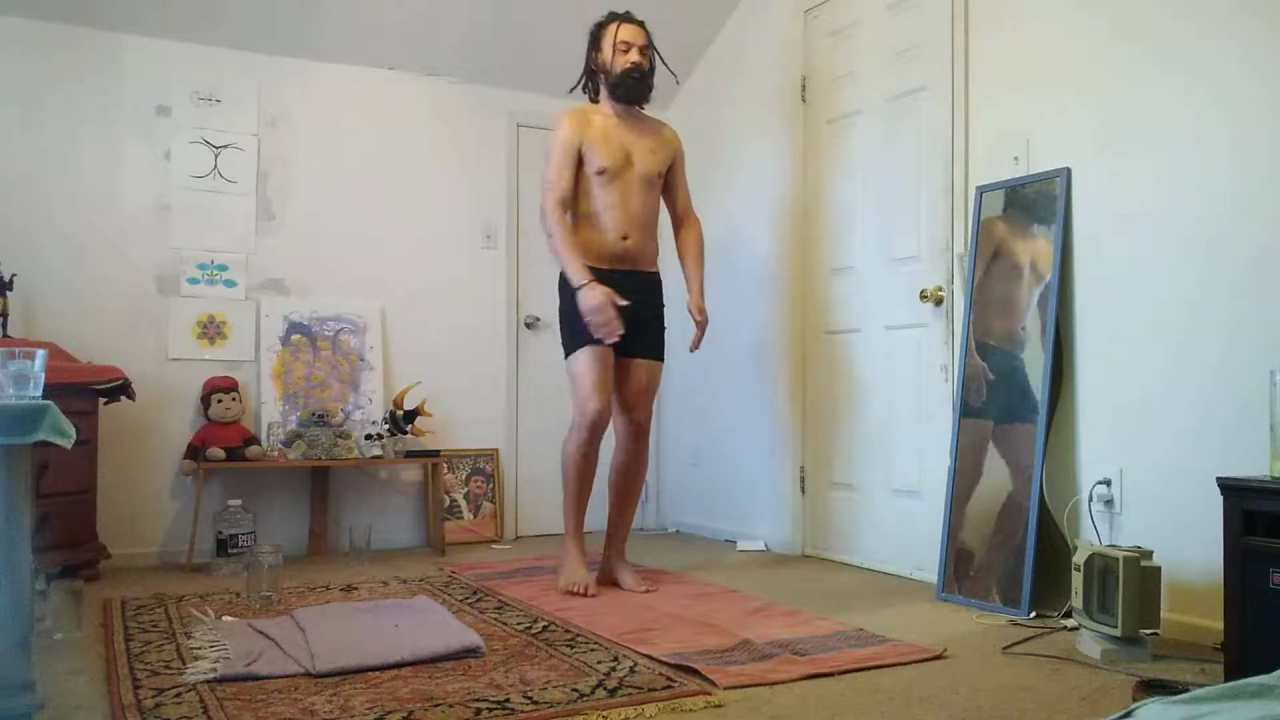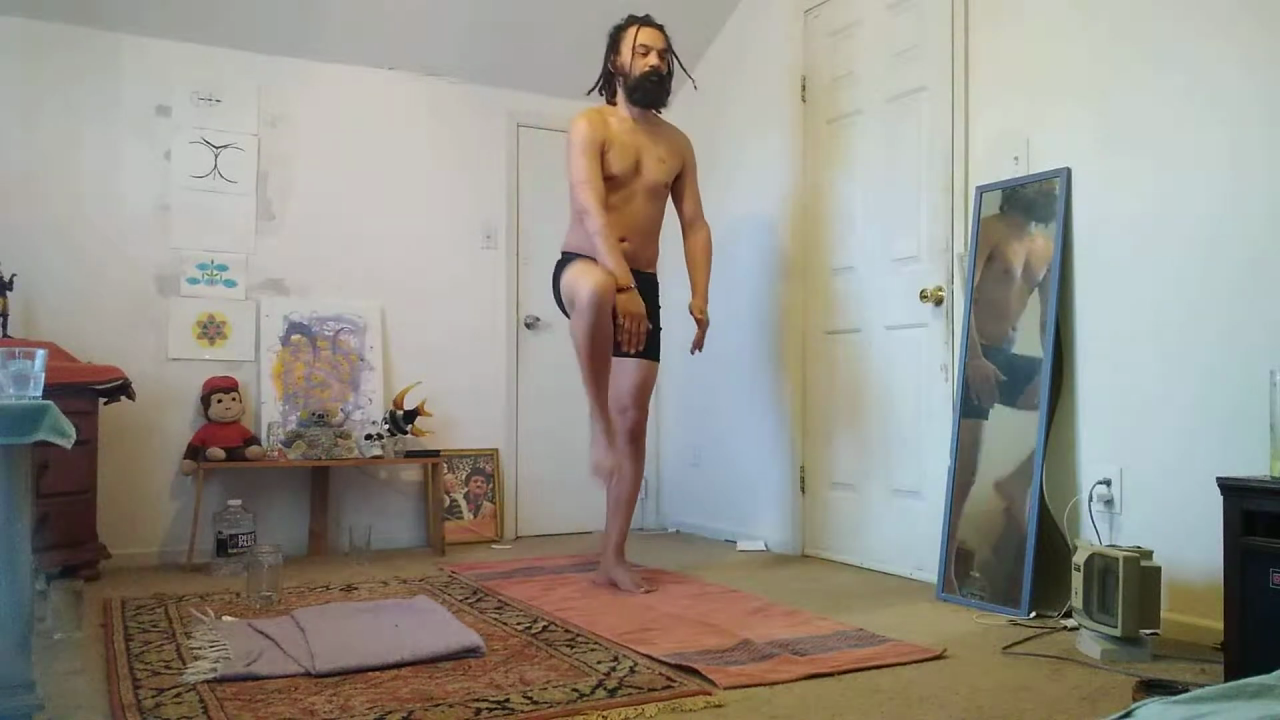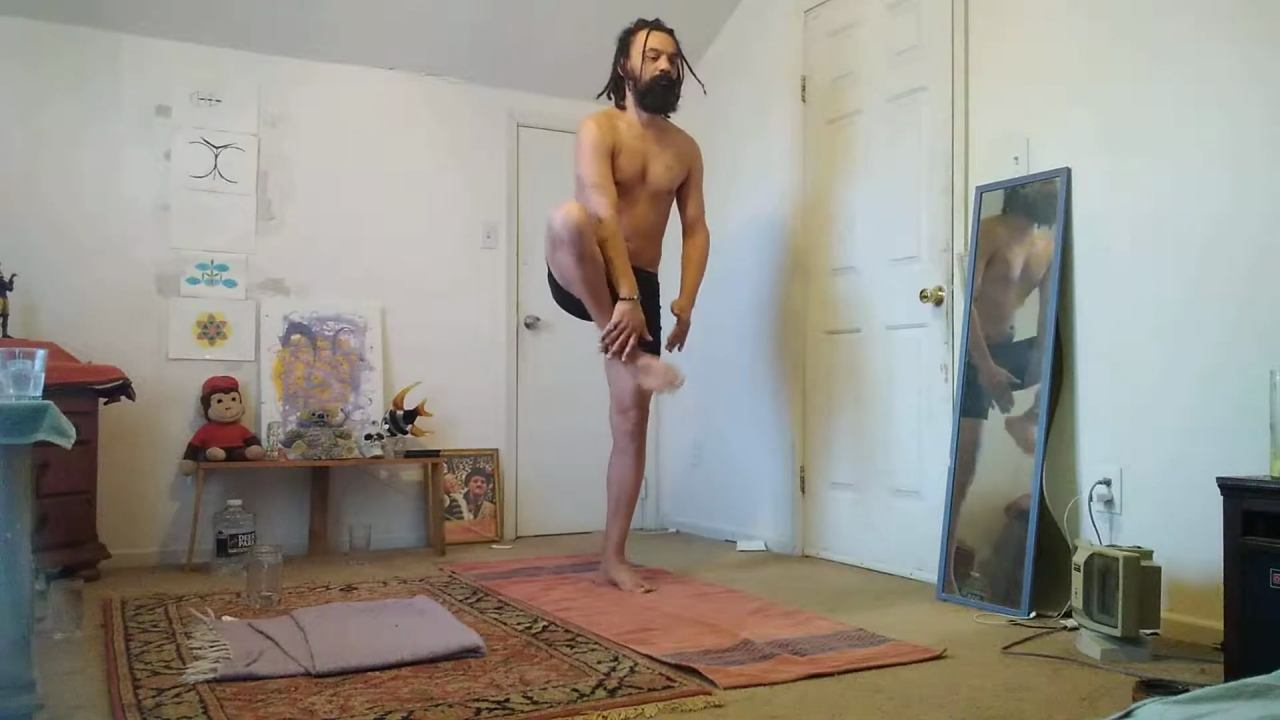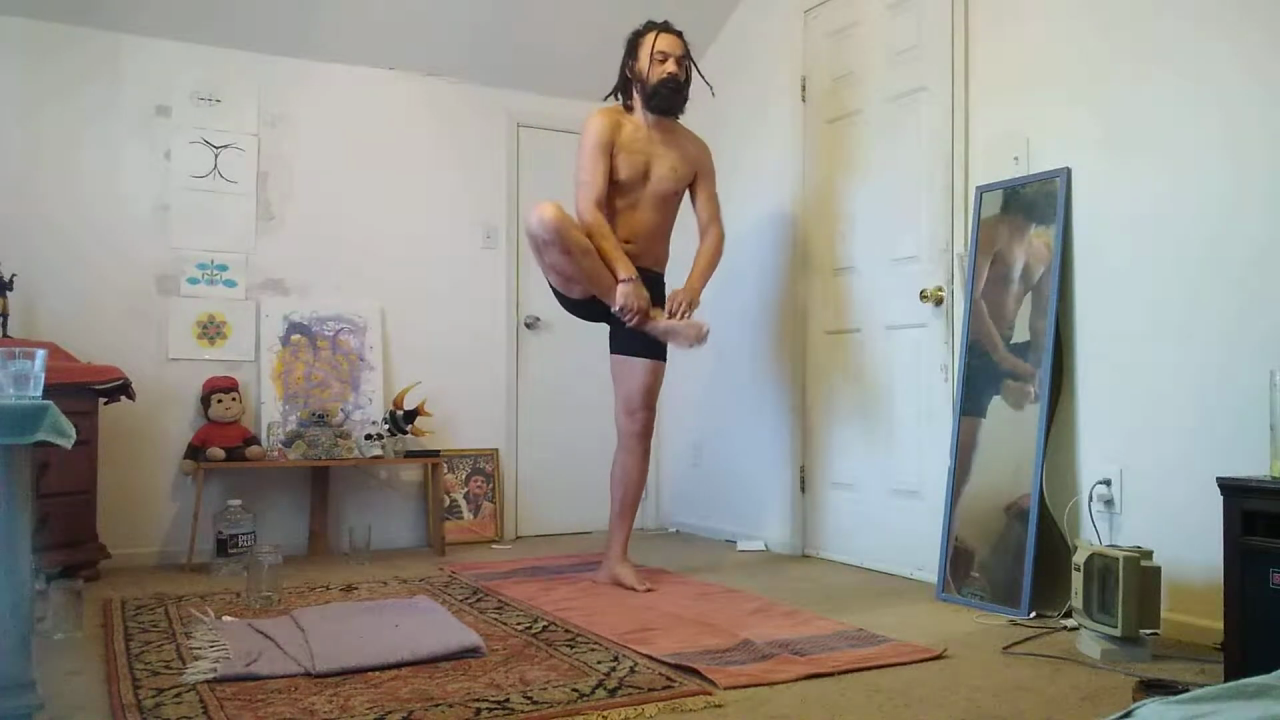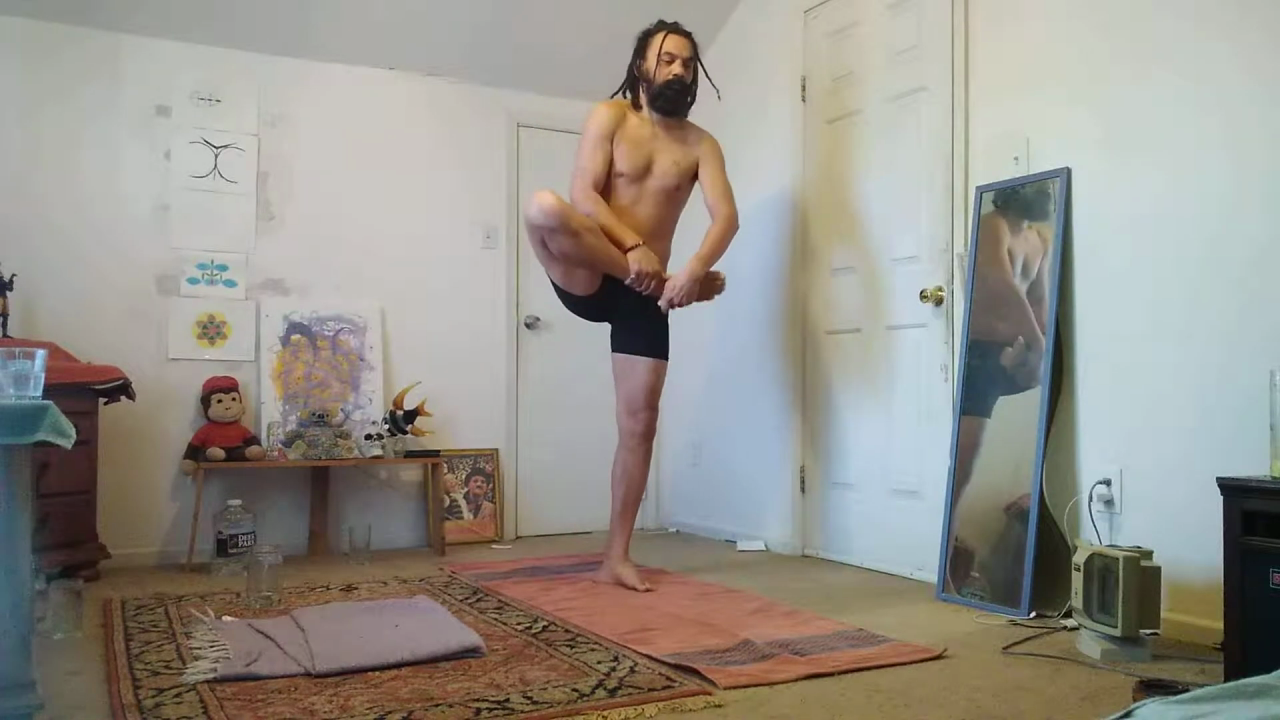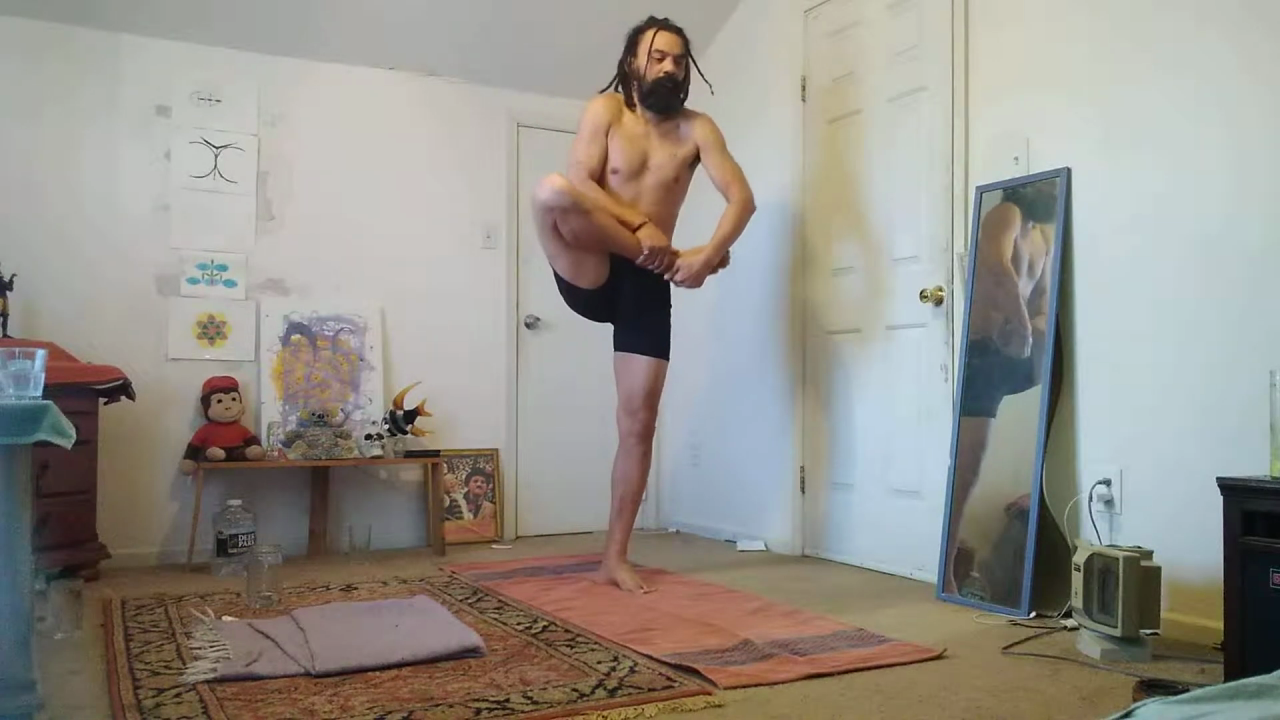
dt=0.4s
person 1, frame 1
left shoulder: (665, 138)
right shoulder: (575, 127)
left elbow: (685, 219)
right elbow: (553, 212)
left wrist: (695, 292)
right wrist: (584, 284)
left hip: (646, 288)
right hip: (592, 288)
left knee: (637, 426)
right knee: (592, 413)
left ankle: (616, 557)
right ankle: (573, 548)
person 1, frame 2
left shoulder: (677, 144)
right shoulder: (590, 126)
left elbow: (694, 224)
right elbow: (589, 209)
left wrist: (699, 295)
right wrist: (621, 287)
left hip: (642, 285)
right hip: (587, 271)
left knee: (635, 422)
right knee: (591, 293)
left ankle: (613, 558)
right ankle: (598, 430)
person 1, frame 3
left shoulder: (685, 149)
right shoulder: (598, 129)
left elbow: (695, 229)
right elbow: (605, 214)
left wrist: (685, 299)
right wrist: (625, 298)
left hip: (642, 287)
right hip: (585, 280)
left knee: (631, 422)
right knee: (568, 216)
left ankle: (614, 557)
right ankle: (635, 361)
person 1, frame 4
left shoulder: (694, 150)
right shoulder: (605, 125)
left elbow: (712, 230)
right elbow: (589, 211)
left wrist: (692, 289)
right wrist: (625, 279)
left hip: (646, 287)
right hip: (590, 281)
left knee: (637, 422)
right knee: (545, 218)
left ankle: (615, 558)
right ankle: (655, 325)
person 1, frame 5
left shoulder: (700, 143)
right shoulder: (610, 116)
left elbow: (726, 216)
right elbow: (583, 194)
left wrist: (691, 269)
right wrist: (635, 248)
left hip: (647, 288)
right hip: (590, 278)
left knee: (639, 422)
right knee: (543, 206)
left ankle: (616, 557)
right ankle: (651, 274)
person 1, frame 6
left shoulder: (697, 128)
right shoulder: (605, 110)
left elbow: (742, 197)
right elbow: (578, 182)
left wrist: (711, 251)
right wrist: (641, 226)
left hip: (647, 286)
right hip: (591, 276)
left knee: (638, 422)
right knee: (551, 190)
left ankle: (615, 558)
right ankle: (661, 259)
person 2, frame 1
left shoulder: (1048, 251)
right shoulder: (993, 230)
left elbow: (1049, 320)
right elbow: (965, 291)
right wrist: (968, 354)
left hip: (1015, 367)
right hip: (981, 359)
left knee: (1032, 479)
right knee: (966, 475)
left ankle: (983, 582)
right ankle: (945, 579)
person 2, frame 2
left shoulder: (1047, 247)
right shoulder: (989, 230)
left elbow: (1049, 315)
right wrist: (974, 357)
left hip: (1007, 358)
right hip: (974, 358)
right knee: (963, 471)
left ankle: (1019, 484)
right ankle: (945, 575)
person 2, frame 3
left shoulder: (1048, 248)
right shoulder: (990, 232)
left elbow: (1049, 315)
right elbow: (964, 298)
left wrist: (1047, 364)
right wrist: (984, 364)
left hip: (1004, 350)
right hip: (972, 355)
right knee: (963, 467)
left ankle: (1029, 419)
right ankle: (945, 574)
person 2, frame 4
left shoulder: (1046, 247)
right shoulder: (992, 231)
left elbow: (1041, 316)
right elbow: (970, 297)
left wrist: (1038, 369)
right wrist: (1004, 359)
left hip: (1005, 352)
right hip: (974, 354)
right knee: (959, 466)
right ankle: (943, 571)
person 2, frame 5
left shoulder: (1040, 238)
right shoulder: (993, 225)
left elbow: (1039, 300)
right elbow: (1003, 286)
left wrist: (1036, 347)
right wrist: (1038, 343)
left hip: (1013, 354)
right hip: (978, 354)
right knee: (961, 464)
right ankle: (942, 569)
person 2, frame 6
left shoulder: (1043, 236)
right shoulder: (1005, 214)
left elbow: (1041, 296)
right elbow: (998, 267)
left wrist: (1035, 326)
right wrist: (1023, 326)
left hip: (1015, 352)
right hip: (981, 353)
right knee: (966, 467)
right ankle: (945, 572)
